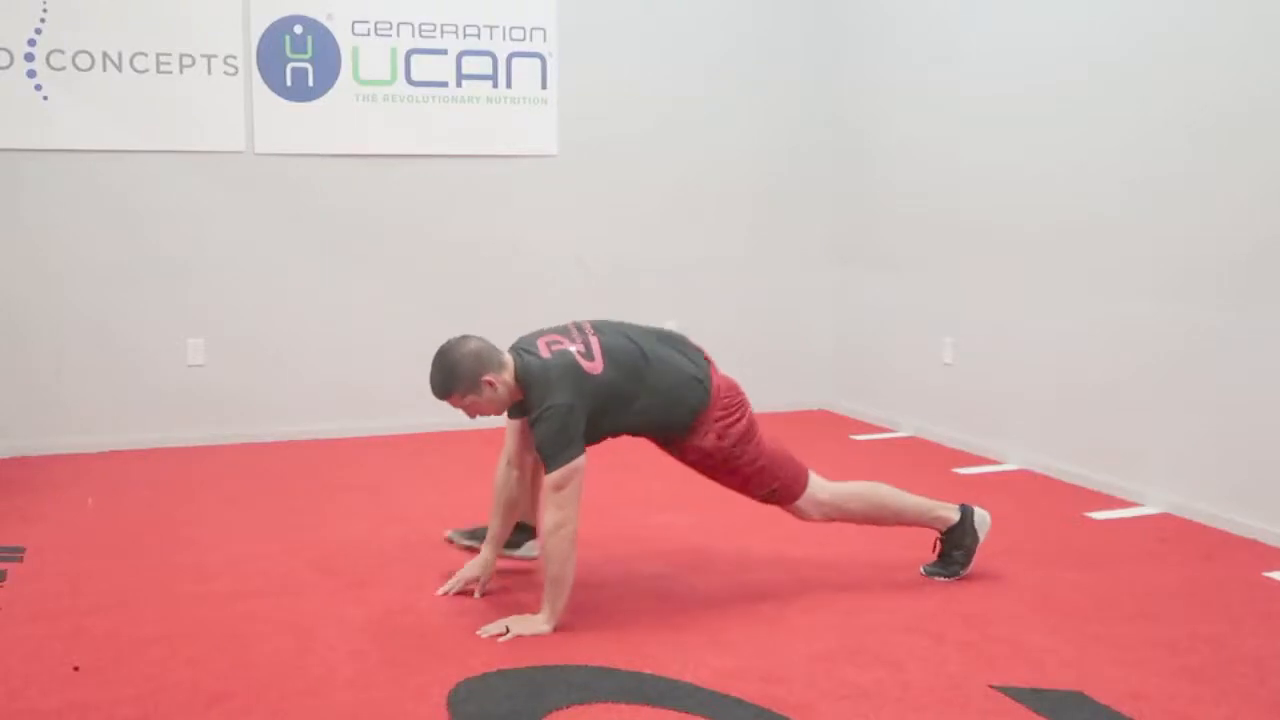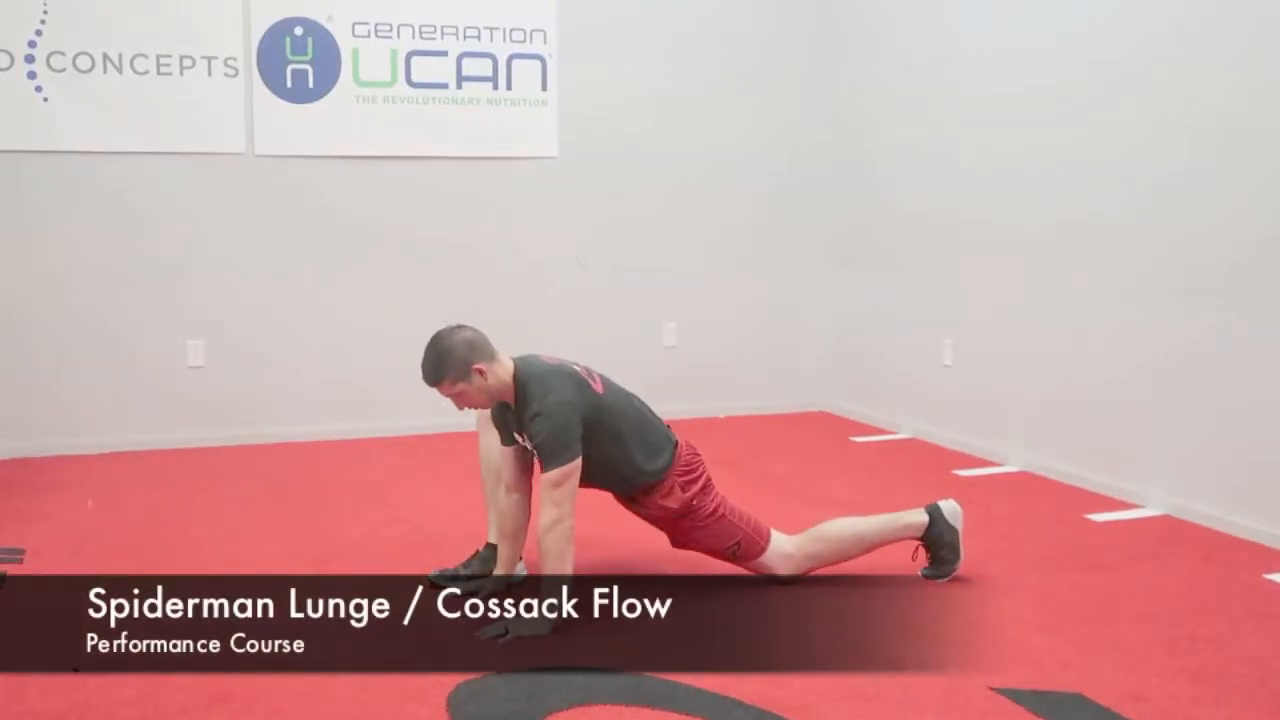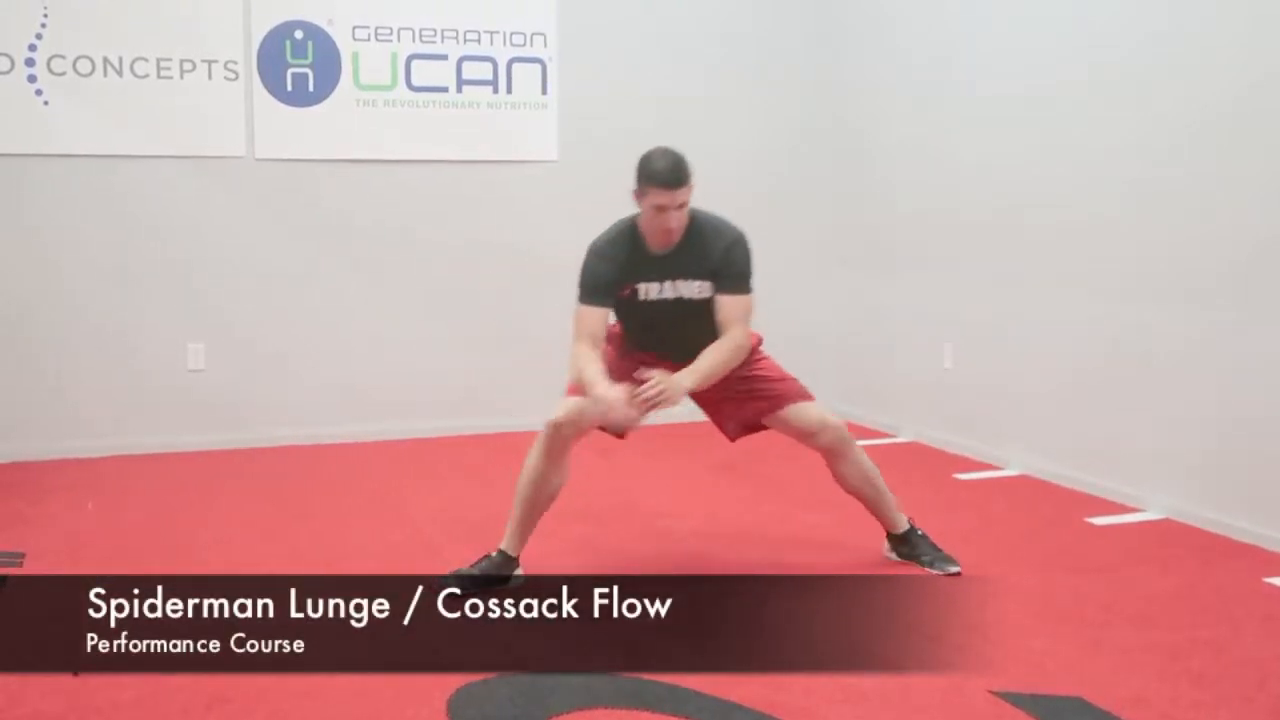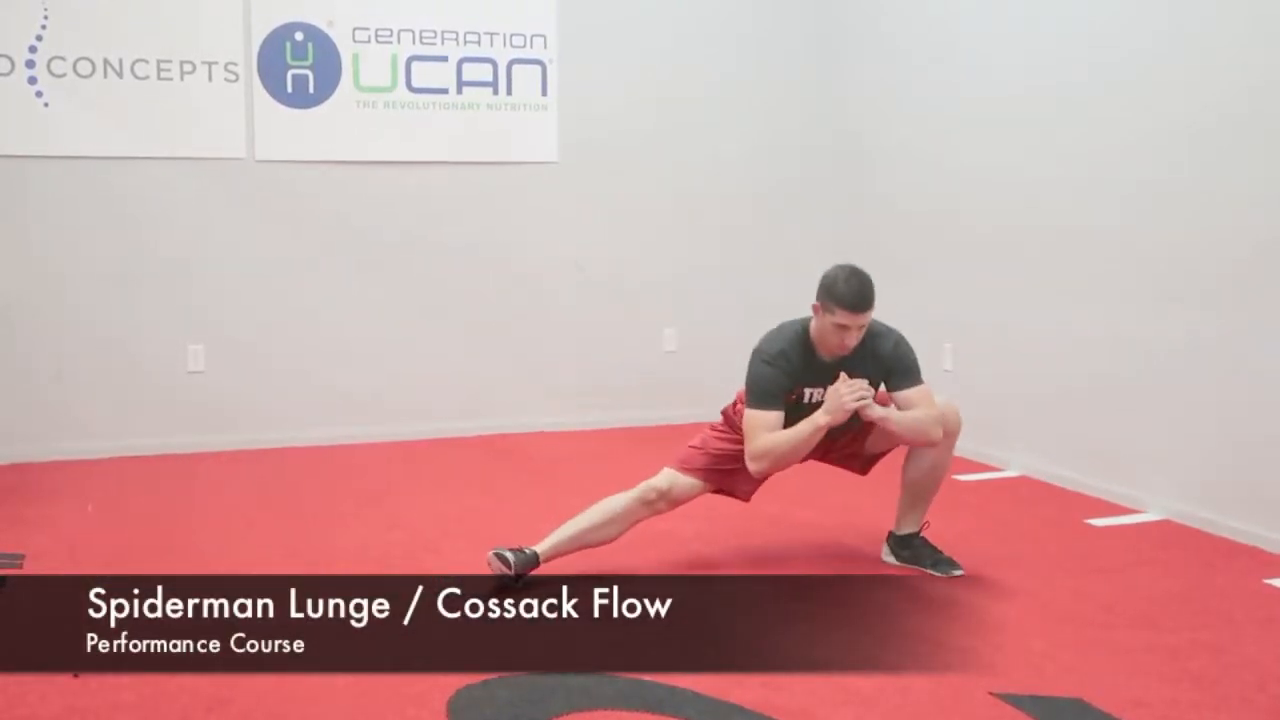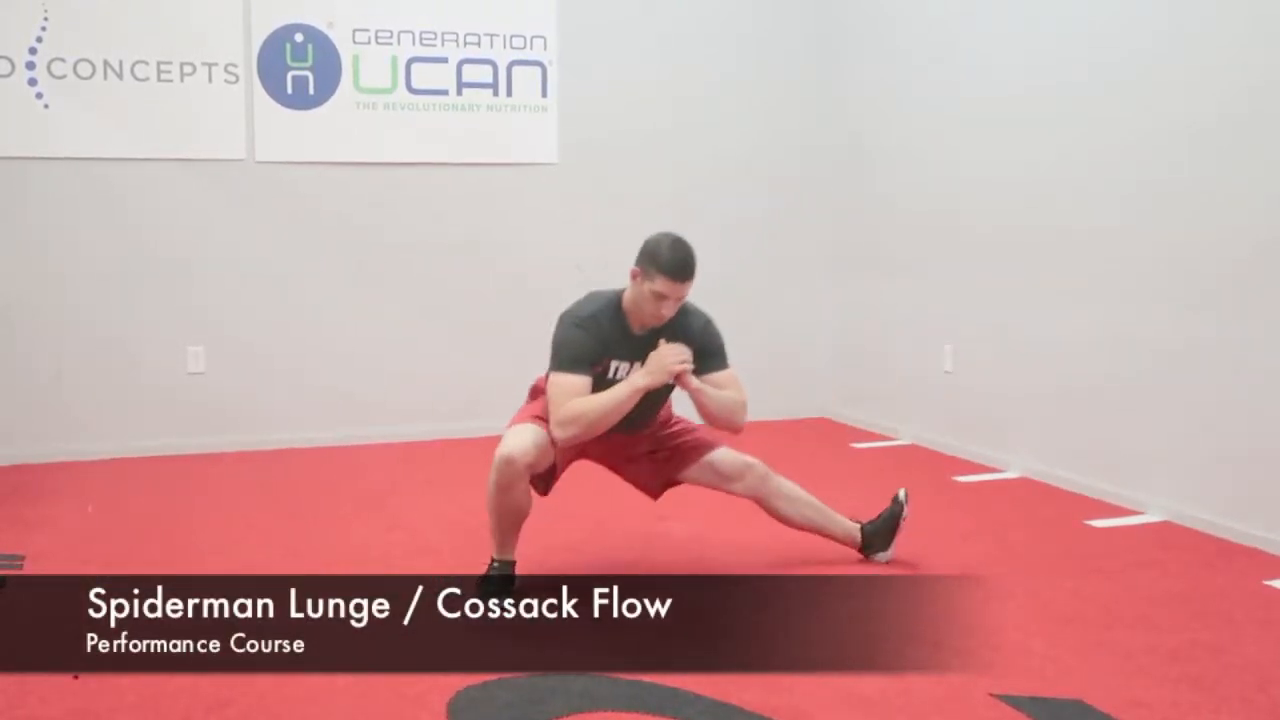
dt=1s
person 1, frame 1
left shoulder: (554, 400)
right shoulder: (517, 363)
left elbow: (562, 515)
right elbow: (515, 461)
left wrist: (547, 617)
right wrist: (488, 553)
left hip: (702, 415)
left knee: (815, 499)
left ankle: (955, 520)
right ankle: (518, 535)
person 1, frame 2
left shoulder: (549, 405)
right shoulder: (508, 392)
left elbow: (556, 519)
right elbow: (512, 488)
right wrist: (500, 576)
left hip: (666, 484)
right hip: (630, 466)
left knee: (788, 559)
right knee: (490, 437)
left ankle: (929, 521)
right ankle: (492, 556)
person 1, frame 3
left shoulder: (725, 241)
right shoulder: (607, 252)
left elbow: (736, 336)
right elbow: (584, 347)
left wrist: (680, 384)
right wrist: (604, 395)
left hip: (721, 356)
right hip: (636, 353)
left knee: (829, 432)
right knee: (559, 428)
left ankle: (904, 535)
right ankle: (506, 558)
person 1, frame 4
left shoulder: (887, 347)
right shoulder: (776, 354)
left elbow: (929, 429)
right elbow: (759, 459)
left wrist: (876, 411)
right wrist: (825, 415)
left hip: (842, 426)
right hip: (761, 430)
left knee: (946, 420)
right knee: (658, 492)
left ankle: (905, 540)
right ankle: (531, 556)
person 1, frame 5
left shoulder: (695, 328)
right shoulder: (583, 323)
left elbow: (736, 417)
right elbow: (565, 427)
left wrist: (691, 382)
right wrist: (644, 379)
left hip: (643, 428)
right hip: (568, 417)
left knee: (750, 474)
right knee: (513, 455)
left ankle: (866, 538)
right ankle: (503, 565)
